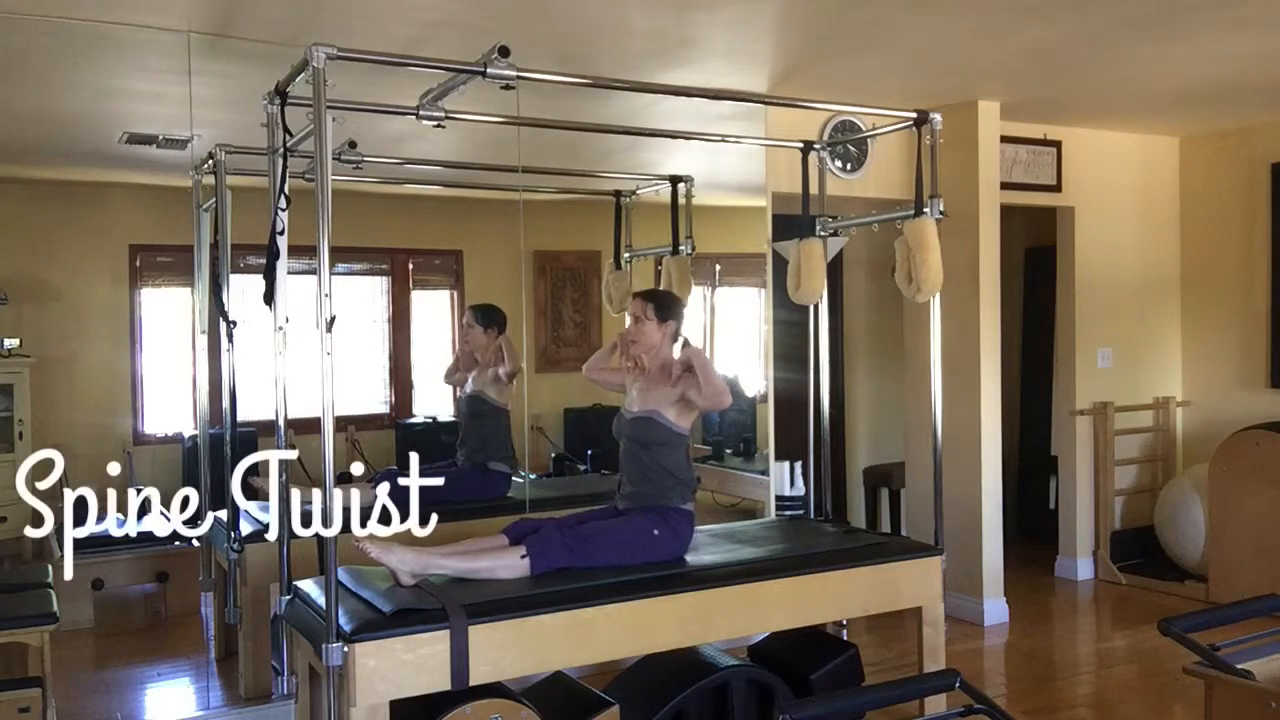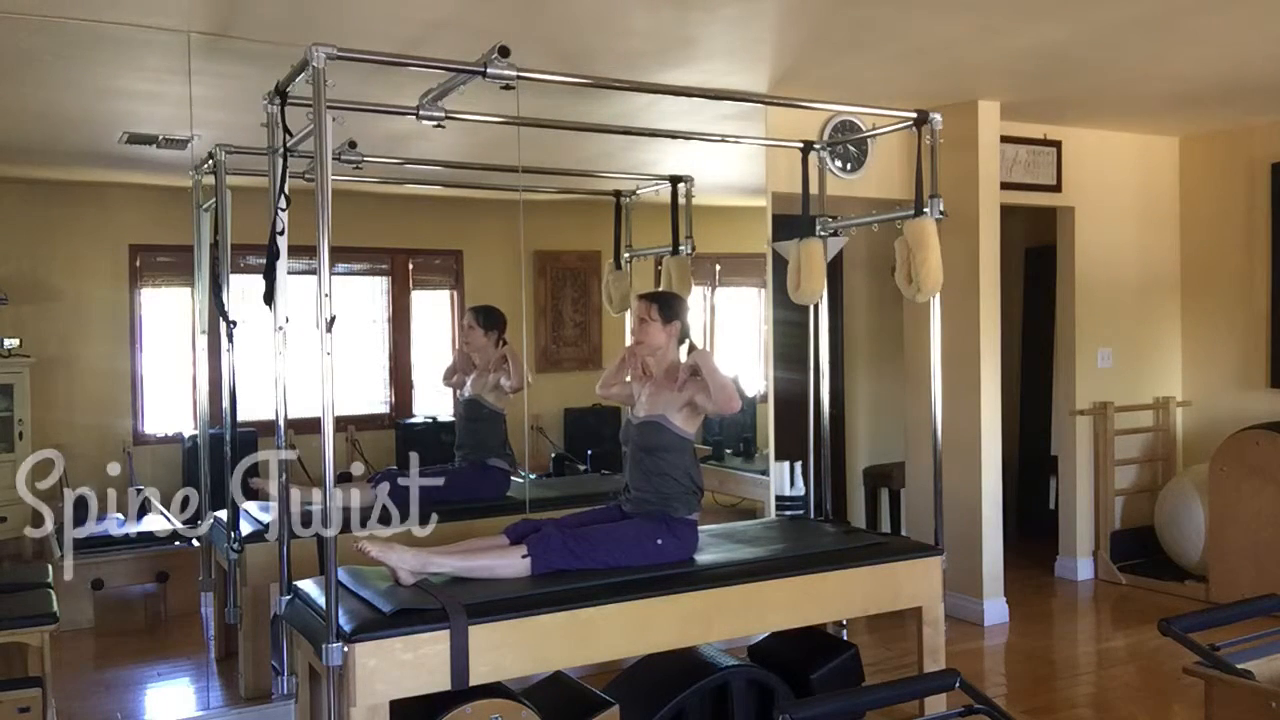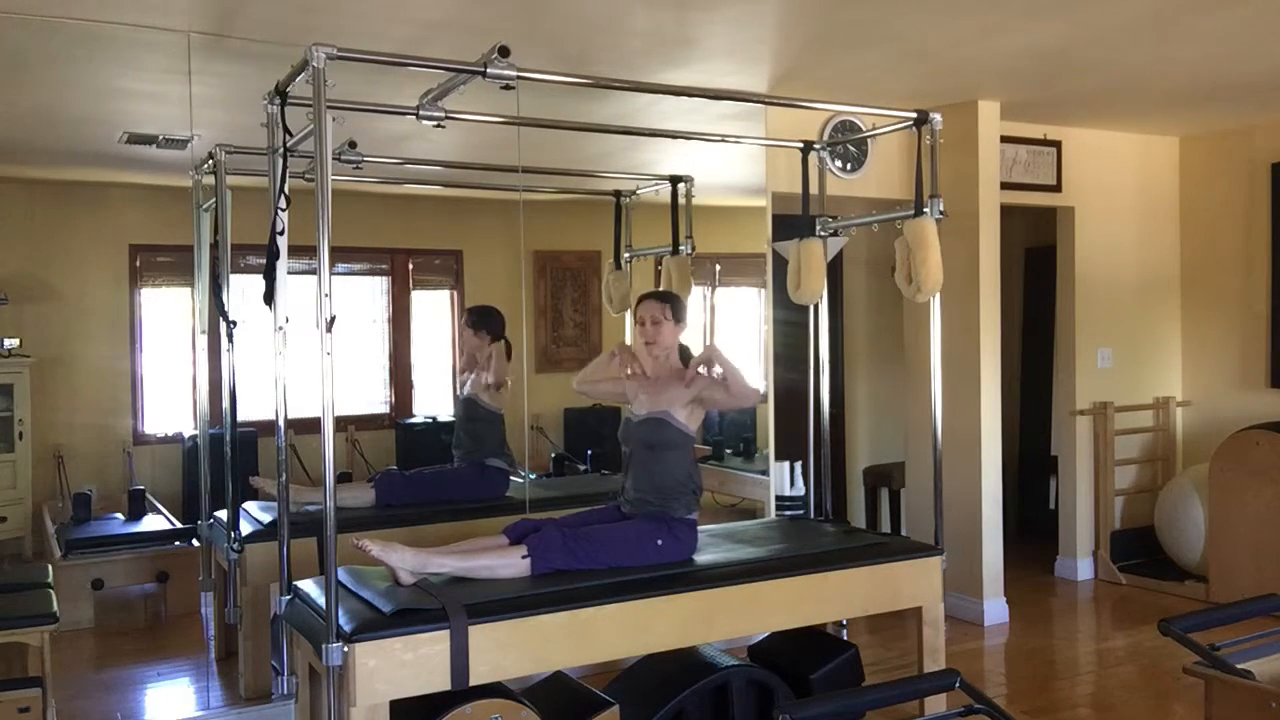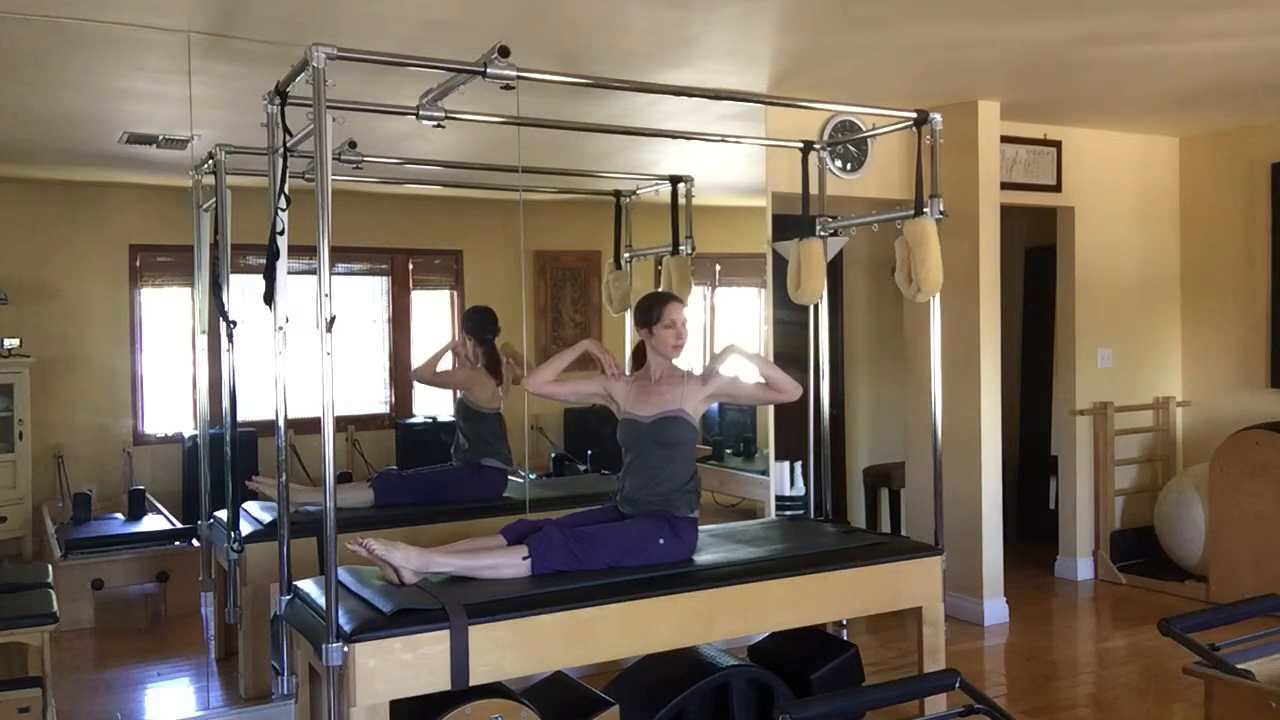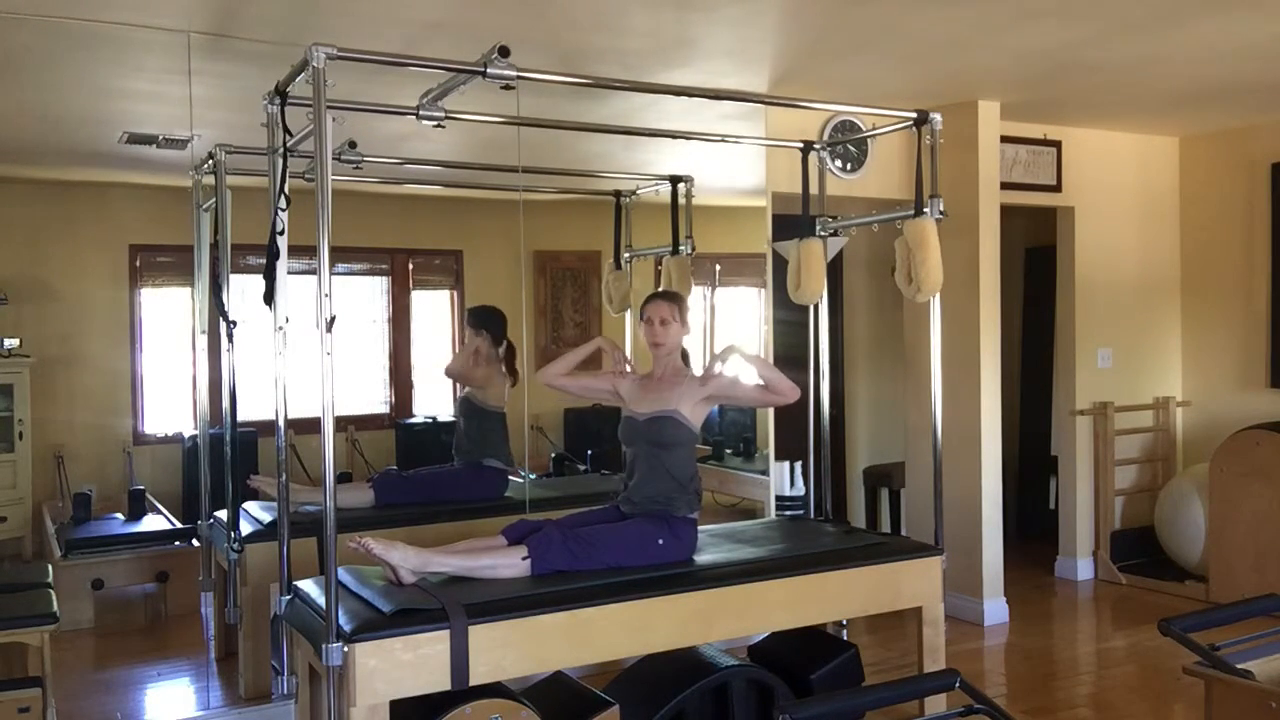
dt=1s
person 1, frame 1
left shoulder: (683, 385)
right shoulder: (636, 379)
left elbow: (721, 399)
right elbow: (590, 370)
left wrist: (694, 355)
right wrist: (617, 343)
left hip: (665, 522)
right hip: (629, 510)
left knee: (555, 546)
right knee: (530, 530)
left ankle: (422, 564)
right ankle: (420, 558)
person 1, frame 2
left shoulder: (689, 389)
right shoulder: (644, 386)
left elbow: (730, 403)
right elbow: (604, 388)
left wrist: (702, 359)
right wrist: (628, 355)
left hip: (669, 528)
right hip: (631, 512)
left knee: (556, 547)
right knee: (531, 530)
left ankle: (422, 563)
right ankle: (419, 557)
person 1, frame 3
left shoulder: (693, 386)
right shoulder: (637, 385)
left elbow: (749, 396)
right elbow: (583, 383)
left wrist: (714, 355)
right wrist: (615, 353)
left hip: (669, 529)
right hip: (628, 513)
left knee: (554, 548)
right knee: (532, 529)
left ankle: (422, 563)
right ankle: (419, 561)
person 1, frame 4
left shoulder: (699, 386)
right shoulder: (618, 387)
left elbow: (790, 392)
right elbow: (536, 384)
left wrist: (739, 352)
right wrist: (585, 347)
left hip: (671, 527)
right hip: (625, 513)
left knee: (556, 548)
right knee: (530, 531)
left ankle: (423, 562)
right ankle: (417, 563)
person 1, frame 5
left shoulder: (701, 387)
right shoulder: (626, 384)
left elbow: (788, 394)
right elbow: (549, 376)
left wrist: (738, 352)
right wrist: (598, 344)
left hip: (671, 527)
right hip: (627, 513)
left knee: (554, 549)
right knee: (531, 531)
left ankle: (422, 562)
right ankle: (419, 560)
person 2, frame 1
left shoulder: (498, 373)
right shoulder: (476, 373)
left elbow: (514, 367)
right elbow: (449, 377)
left wrist: (504, 340)
right wrist: (462, 352)
left hip: (490, 475)
right hip: (470, 467)
left knee: (401, 487)
right knee: (394, 481)
left ankle: (304, 495)
right ankle: (304, 493)
person 2, frame 2
left shoulder: (498, 376)
right shoulder: (475, 376)
left elbow: (518, 382)
right elbow: (447, 380)
left wrist: (508, 351)
right wrist: (459, 356)
left hip: (489, 474)
right hip: (468, 469)
left knee: (403, 487)
right knee: (392, 480)
left ankle: (302, 496)
right ankle: (303, 494)
person 2, frame 3
left shoulder: (493, 377)
right shoulder: (478, 374)
left elbow: (496, 379)
right elbow: (463, 376)
left wrist: (496, 349)
right wrist: (468, 353)
left hip: (487, 475)
right hip: (470, 468)
left knee: (400, 487)
right knee: (392, 479)
left ankle: (299, 496)
right ankle: (300, 493)
person 2, frame 4
left shoulder: (473, 376)
right shoulder: (503, 372)
left elbow: (421, 374)
right elbow: (525, 372)
left wrist: (449, 348)
right wrist: (508, 352)
left hip: (483, 475)
right hip: (482, 470)
left knee: (397, 486)
right knee: (392, 480)
left ankle: (296, 496)
right ankle: (302, 491)
person 2, frame 5
left shoulder: (487, 373)
right shoulder: (493, 372)
left elbow: (453, 370)
left wrist: (472, 347)
left hip: (485, 475)
right hip: (475, 470)
left knee: (399, 487)
right knee: (393, 480)
left ankle: (297, 495)
right ankle: (301, 491)
